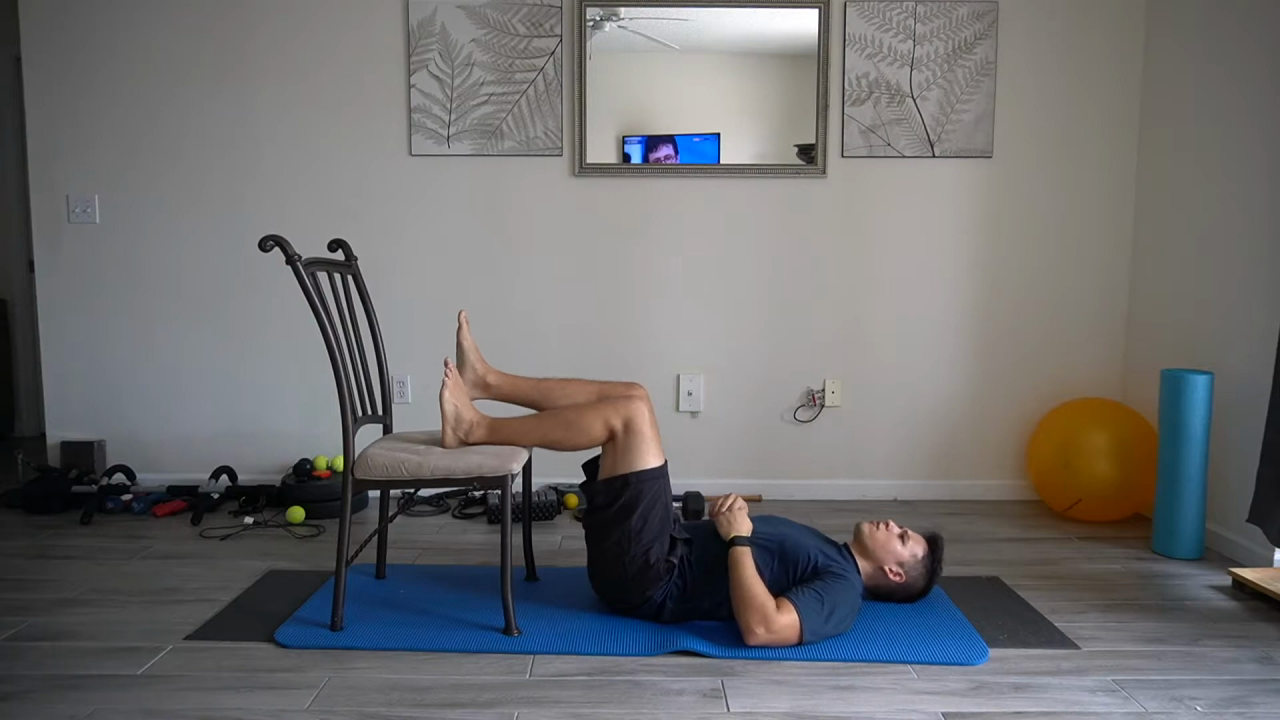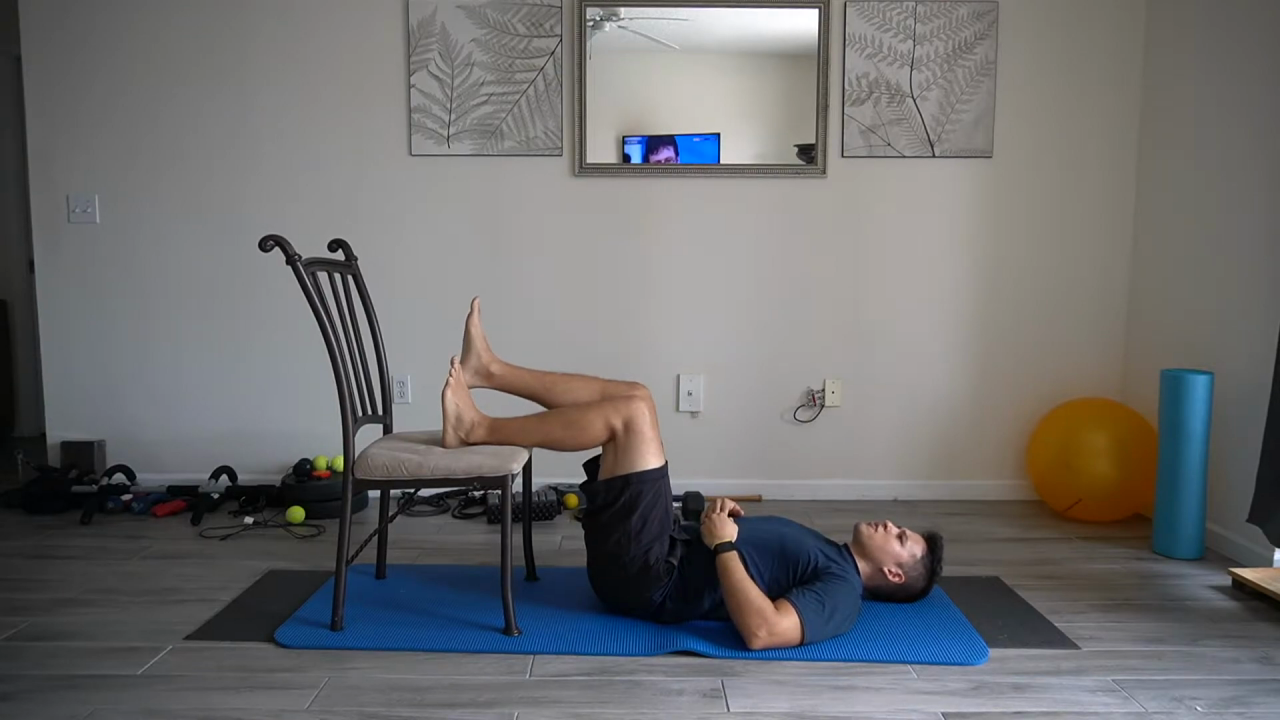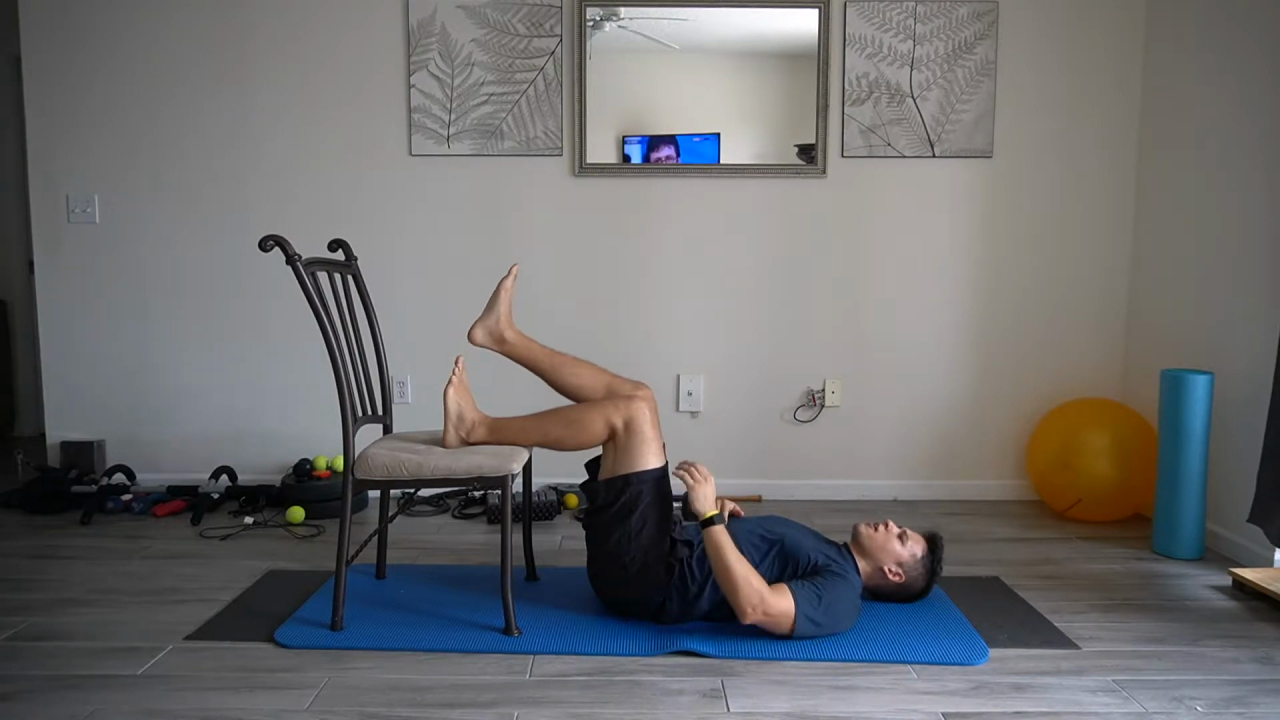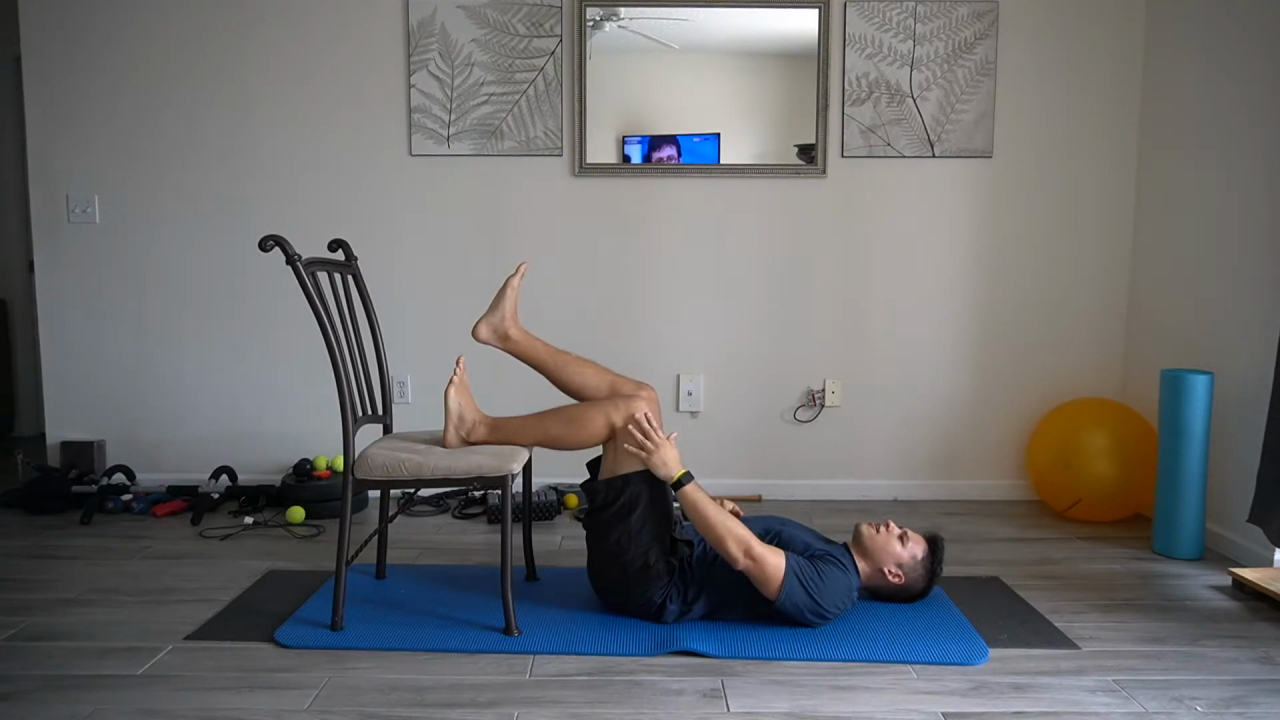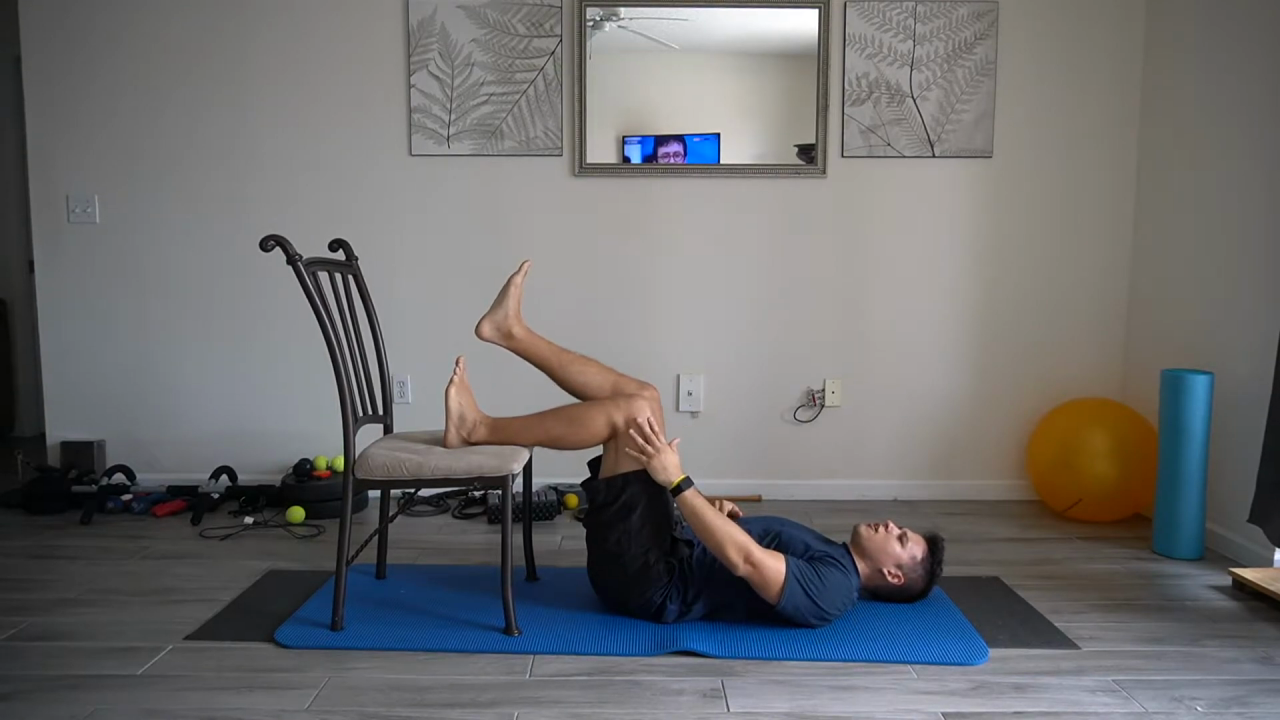
dt=1s
person 1, frame 1
left shoulder: (841, 591)
right shoulder: (828, 557)
left elbow: (760, 629)
left wrist: (736, 537)
right wrist: (729, 514)
left hip: (648, 577)
right hip: (670, 548)
left knee: (631, 412)
right knee: (629, 395)
left ankle: (474, 429)
right ankle: (486, 381)
person 1, frame 2
left shoulder: (841, 593)
right shoulder: (827, 558)
left elbow: (761, 631)
left wrist: (722, 544)
right wrist: (727, 516)
left hip: (647, 577)
right hip: (667, 552)
left knee: (632, 412)
right knee: (631, 397)
left ankle: (476, 429)
right ankle: (490, 370)
person 1, frame 3
left shoulder: (838, 596)
right shoulder: (828, 560)
left elbow: (752, 607)
left wrist: (706, 512)
right wrist: (720, 516)
left hip: (648, 579)
right hip: (662, 552)
left knee: (633, 413)
right knee: (635, 395)
left ankle: (476, 428)
right ankle: (503, 336)
person 1, frame 4
left shoulder: (831, 589)
right shoulder: (829, 558)
left elbow: (744, 555)
left wrist: (677, 476)
right wrist: (724, 512)
left hip: (649, 581)
right hip: (667, 552)
left knee: (630, 412)
right knee: (638, 397)
left ankle: (477, 429)
right ankle: (508, 334)
person 1, frame 5
left shoulder: (830, 591)
right shoulder: (829, 557)
left elbow: (743, 560)
left wrist: (677, 481)
right wrist: (726, 512)
left hip: (648, 581)
right hip: (668, 553)
left knee: (632, 412)
right knee: (640, 396)
left ankle: (477, 429)
right ankle: (511, 331)
